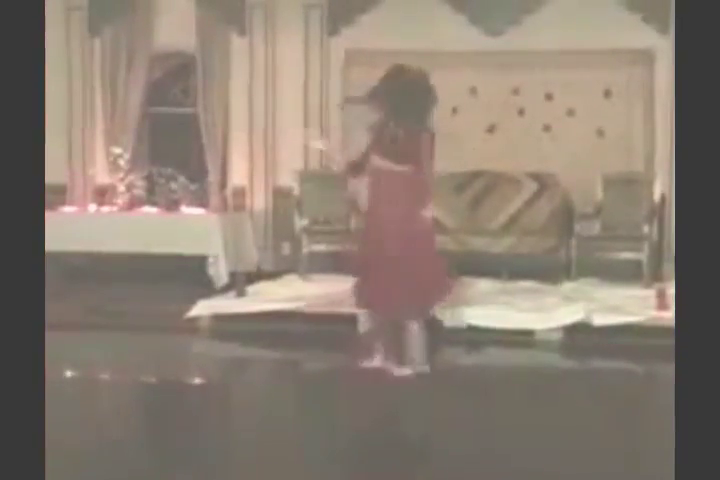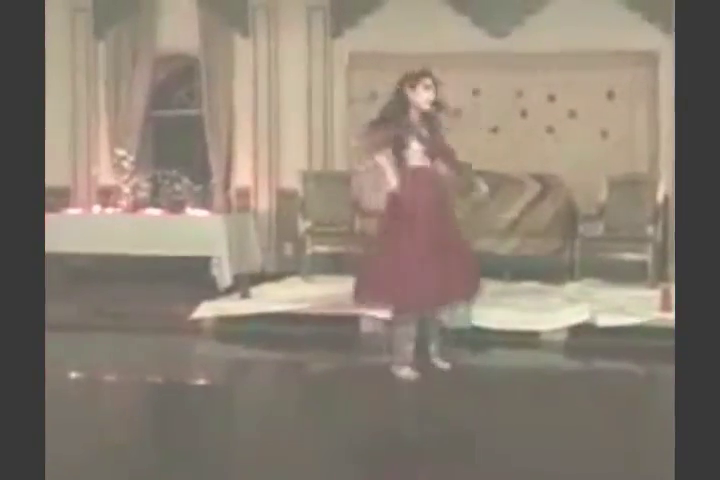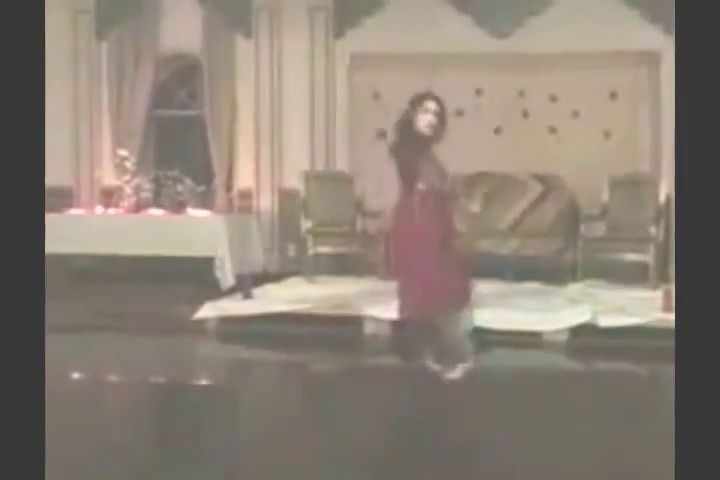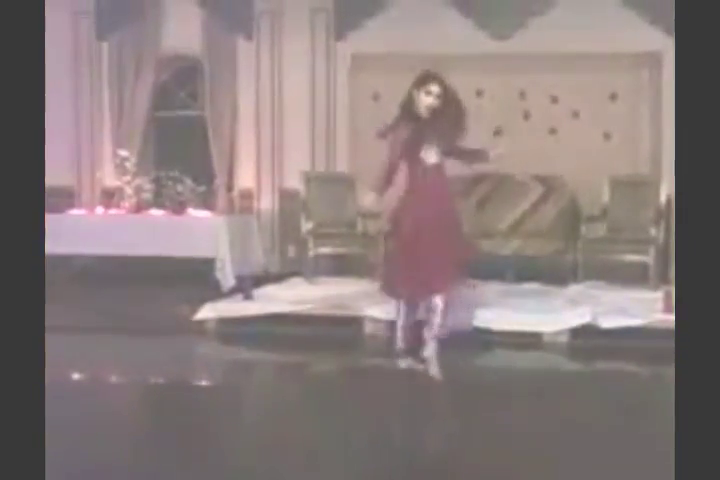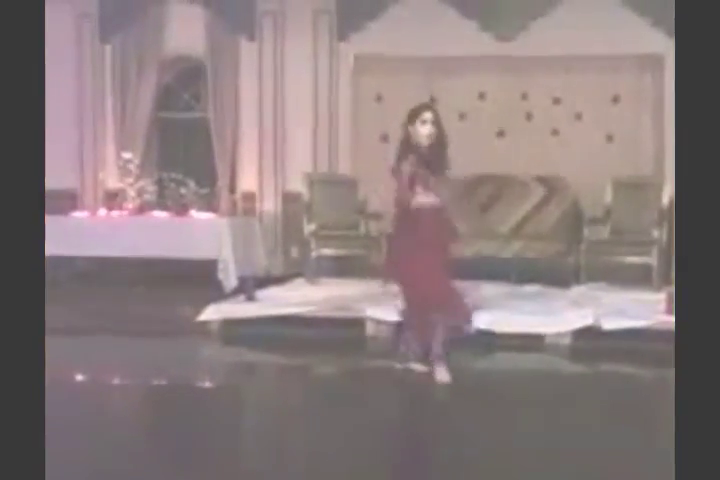
dt=0.4s
person 1, frame 1
left shoulder: (419, 131)
right shoulder: (384, 128)
left elbow: (424, 174)
right elbow: (359, 168)
left wrist: (422, 207)
left hip: (406, 212)
right hip: (380, 211)
left knee: (405, 284)
right knee: (377, 283)
left ankle: (414, 358)
right ankle: (379, 351)
person 1, frame 2
left shoulder: (430, 129)
right shoulder: (396, 127)
left elbow: (450, 161)
right elbow: (372, 145)
right wrist: (389, 177)
left hip: (435, 210)
right hip: (408, 212)
left knee: (437, 280)
right knee: (409, 284)
left ankle: (434, 349)
right ankle: (401, 360)
person 1, frame 3
left shoulder: (418, 148)
right shoulder: (413, 148)
right elbow: (440, 186)
left hip: (429, 225)
right hip: (416, 226)
left knee: (441, 289)
right knee: (435, 290)
left ankle: (432, 353)
person 1, frame 4
left shoulder: (436, 128)
right shoulder: (405, 128)
left elbow: (455, 150)
right elbow: (392, 162)
left wrist: (489, 154)
right wrist: (376, 192)
left hip: (437, 205)
right hip: (420, 206)
left knee: (416, 279)
right knee: (435, 277)
left ankle: (404, 350)
right ankle: (428, 348)
person 1, frame 5
left shoulder: (432, 161)
right shoulder: (410, 161)
right elbow: (402, 199)
right wrist: (426, 200)
left hip: (431, 239)
right hip: (413, 240)
left knee: (424, 302)
right knee: (439, 302)
left ankle: (410, 353)
right ankle: (437, 360)
